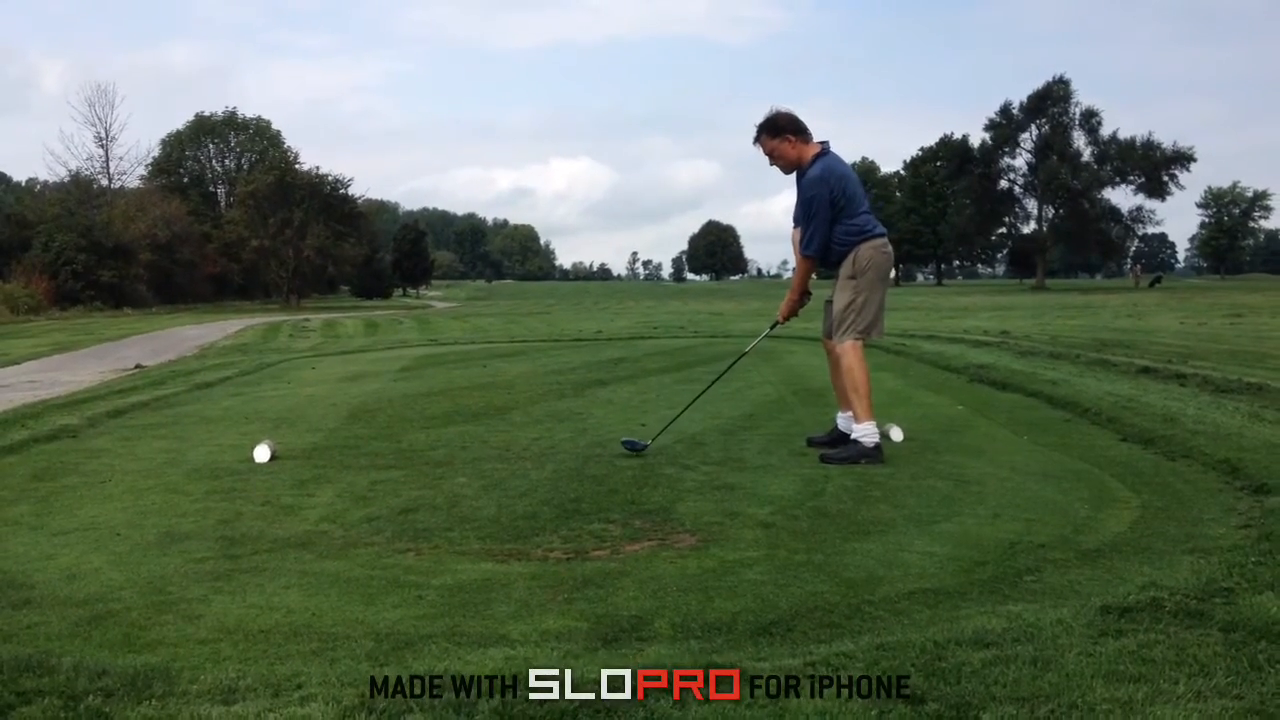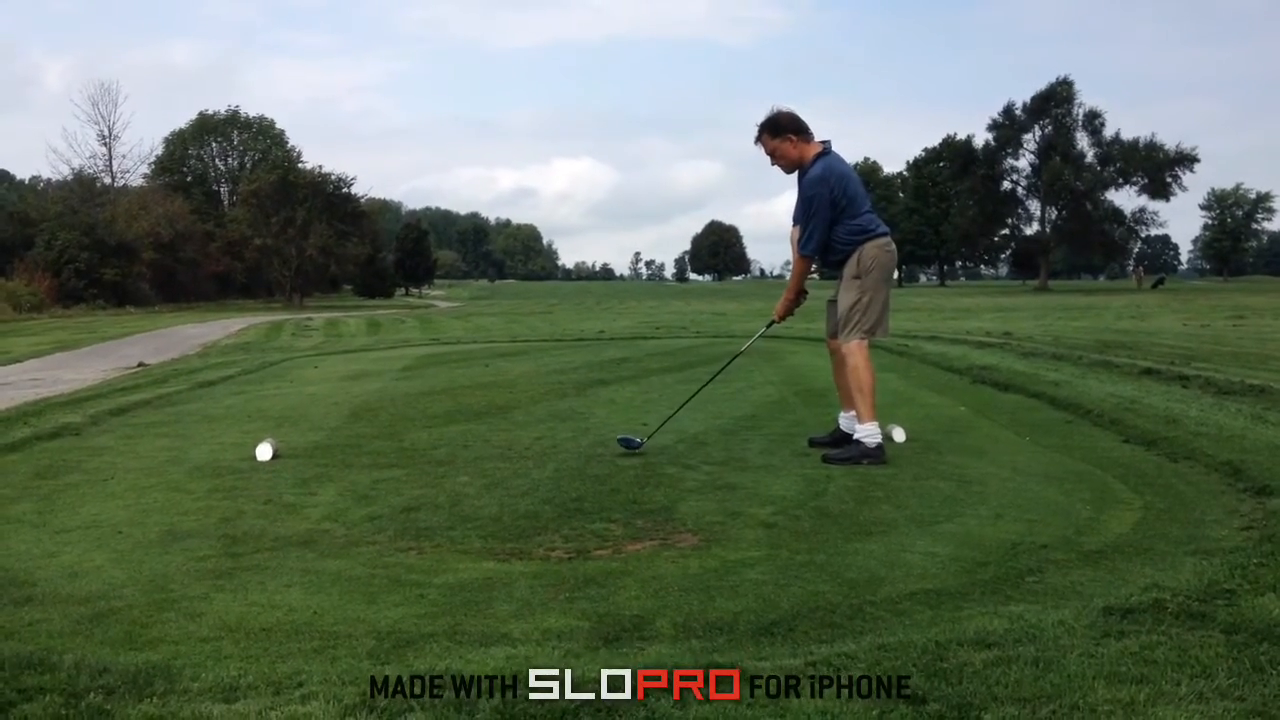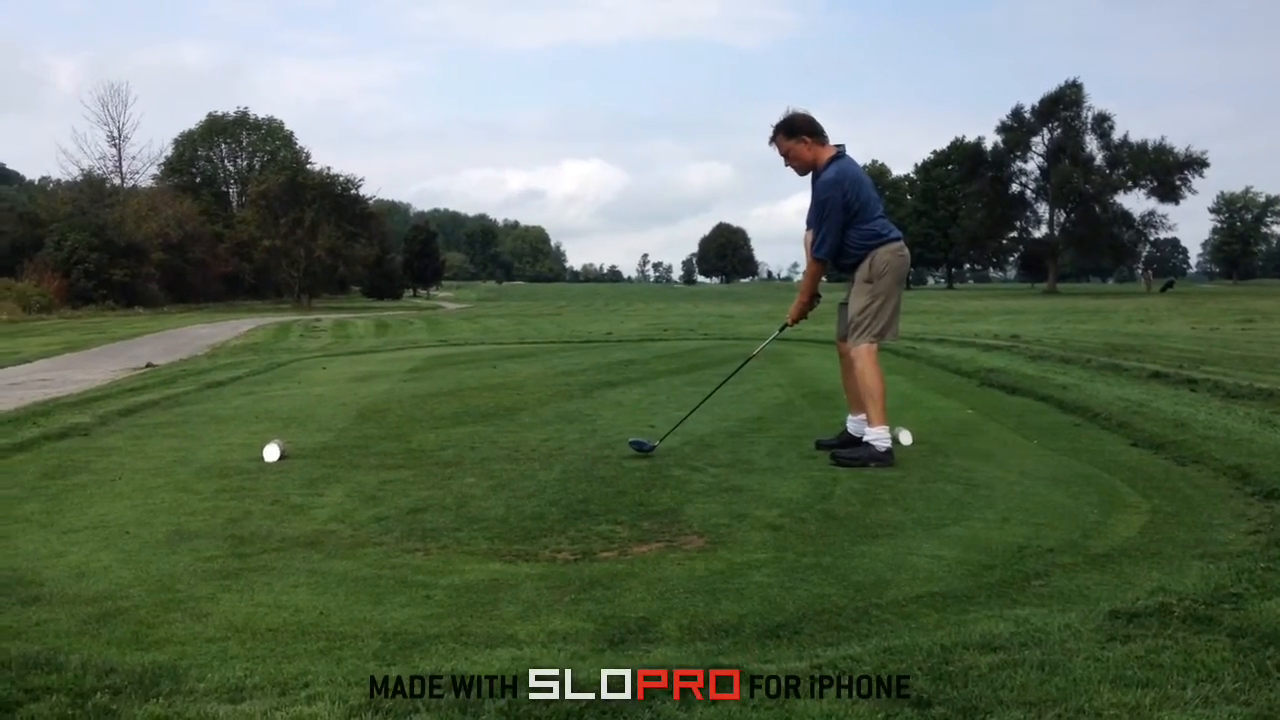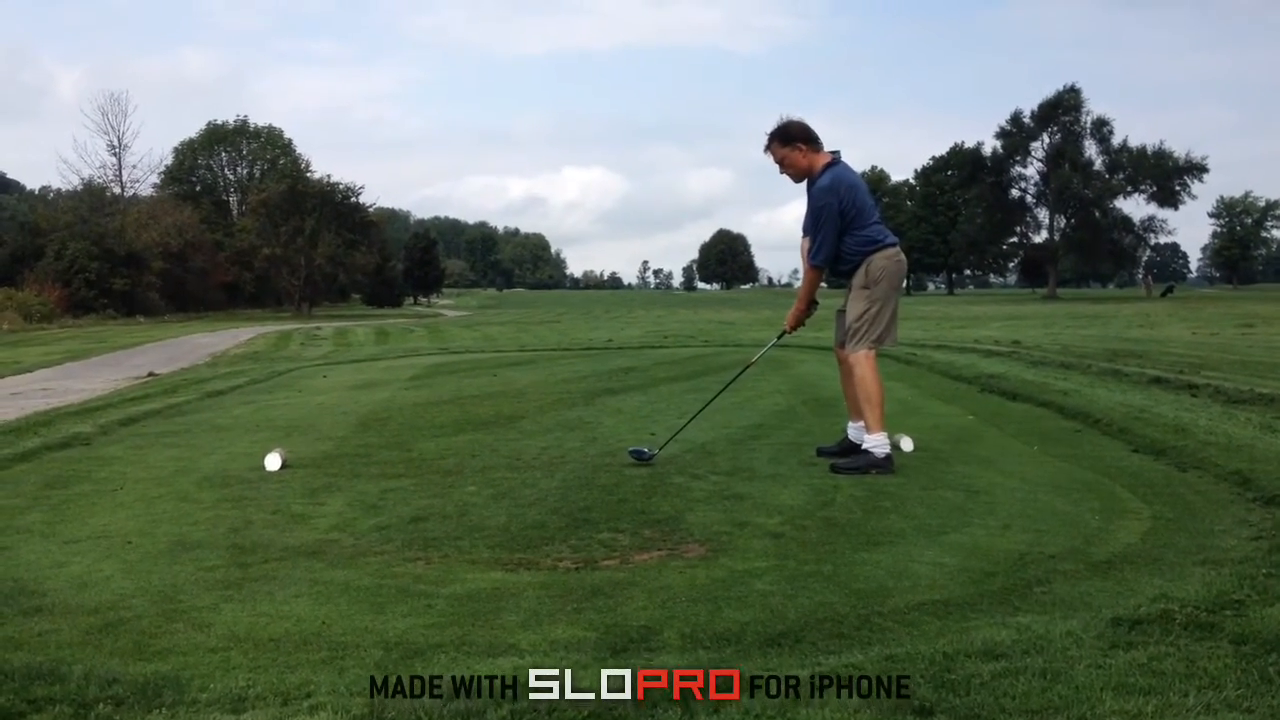
dt=0.4s
person 1, frame 1
left shoulder: (818, 177)
right shoulder: (815, 167)
left elbow: (812, 247)
right elbow: (801, 230)
left wrist: (794, 295)
right wrist: (800, 285)
left hip: (863, 256)
right hip: (854, 258)
left knee: (847, 342)
right knee: (832, 341)
left ankle: (867, 439)
right ankle: (847, 426)
person 1, frame 2
left shoulder: (819, 177)
right shoulder: (817, 165)
left elbow: (810, 246)
right elbow: (800, 229)
left wrist: (790, 295)
right wrist: (798, 285)
left hip: (867, 256)
right hip: (857, 257)
left knee: (852, 342)
right knee: (836, 341)
left ankle: (869, 439)
right ankle: (849, 426)
person 1, frame 3
left shoulder: (832, 180)
right shoulder: (832, 168)
left elbow: (823, 250)
right elbow: (813, 233)
left wrist: (803, 299)
right wrist: (809, 286)
left hip: (879, 260)
right hip: (870, 261)
left knee: (862, 345)
right knee: (846, 344)
left ankle: (878, 443)
right ankle: (857, 429)
person 1, frame 4
left shoulder: (827, 187)
right shoulder: (827, 174)
left elbow: (820, 257)
right elbow: (810, 239)
left wrist: (801, 306)
right wrist: (807, 293)
left hip: (876, 266)
right hip: (867, 267)
left knee: (860, 351)
right knee: (844, 350)
left ankle: (878, 449)
right ankle: (858, 436)
